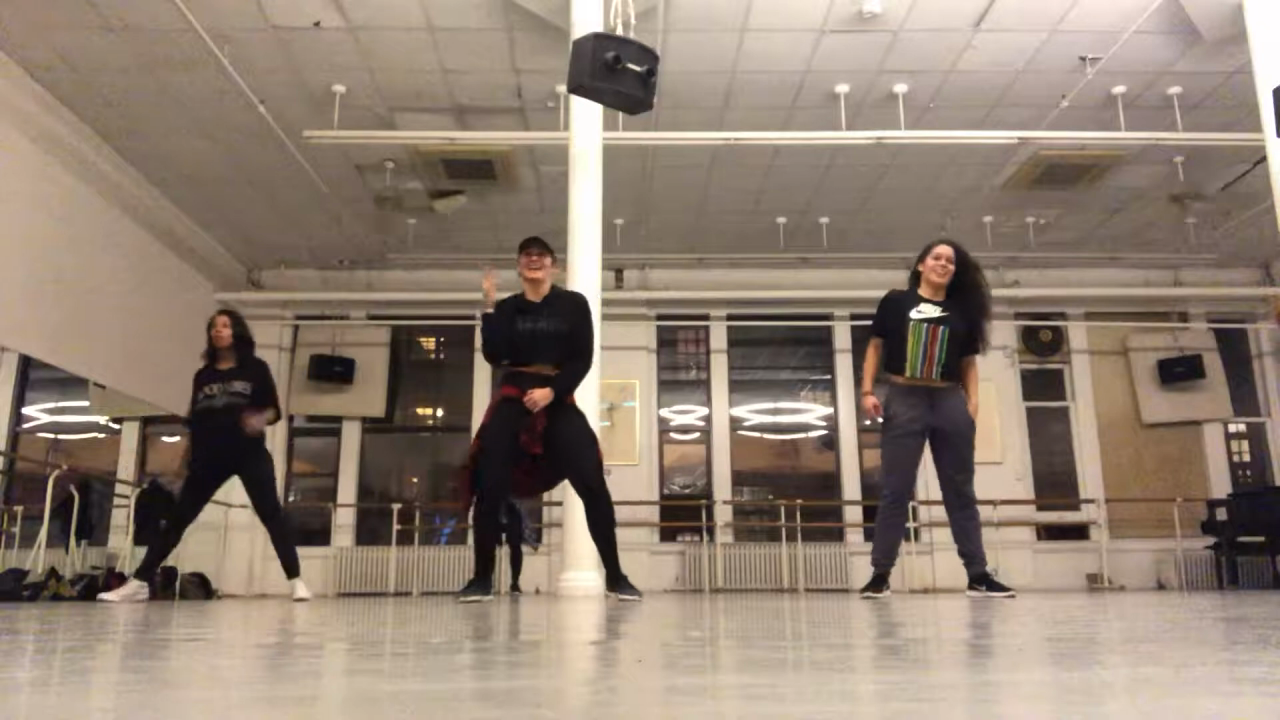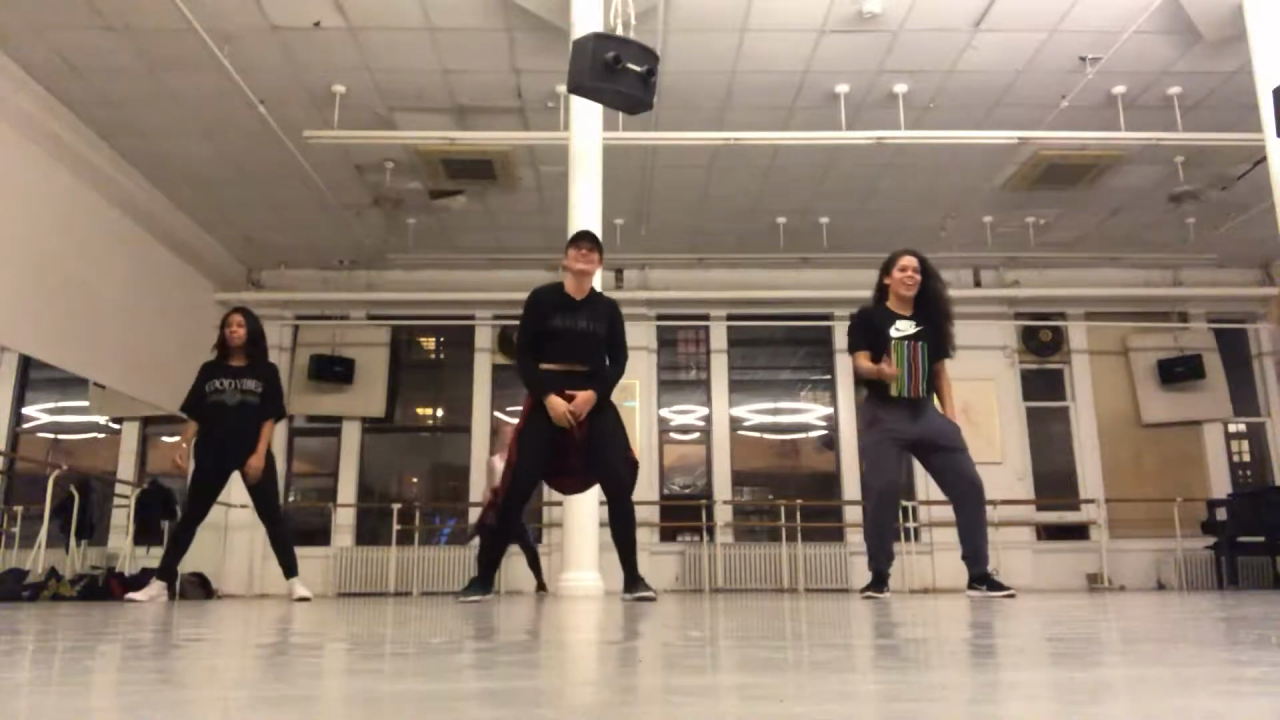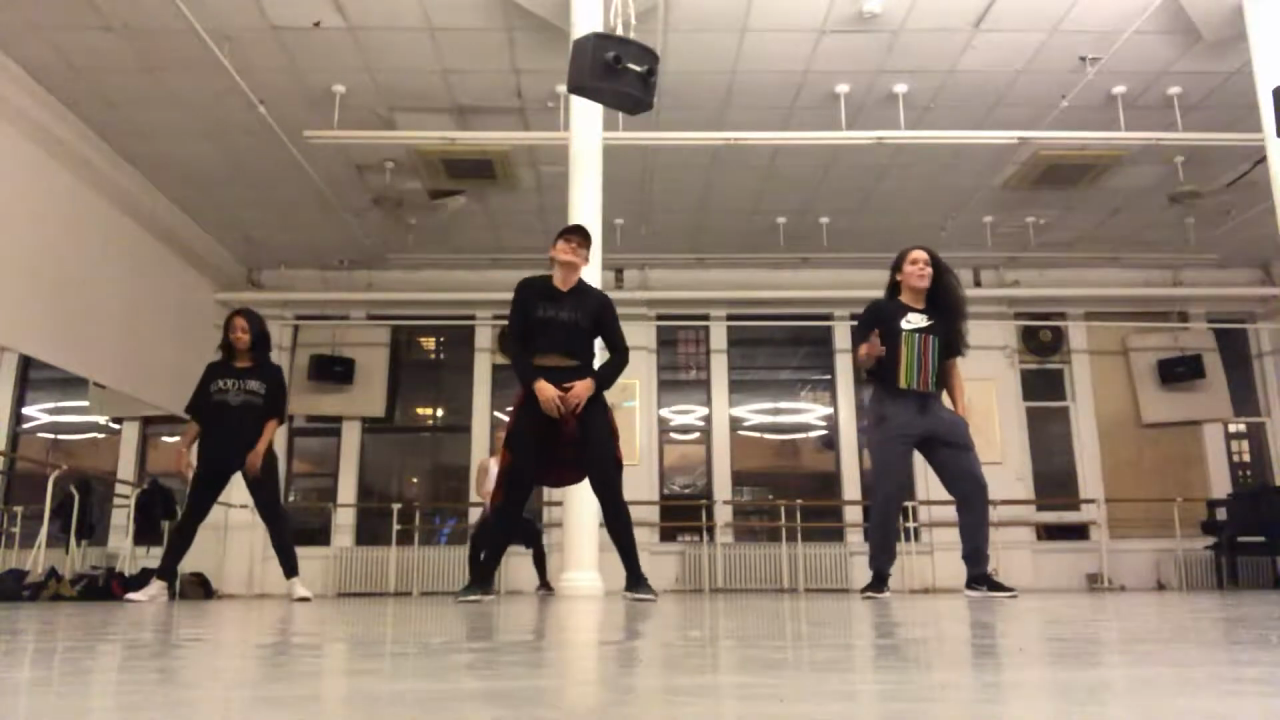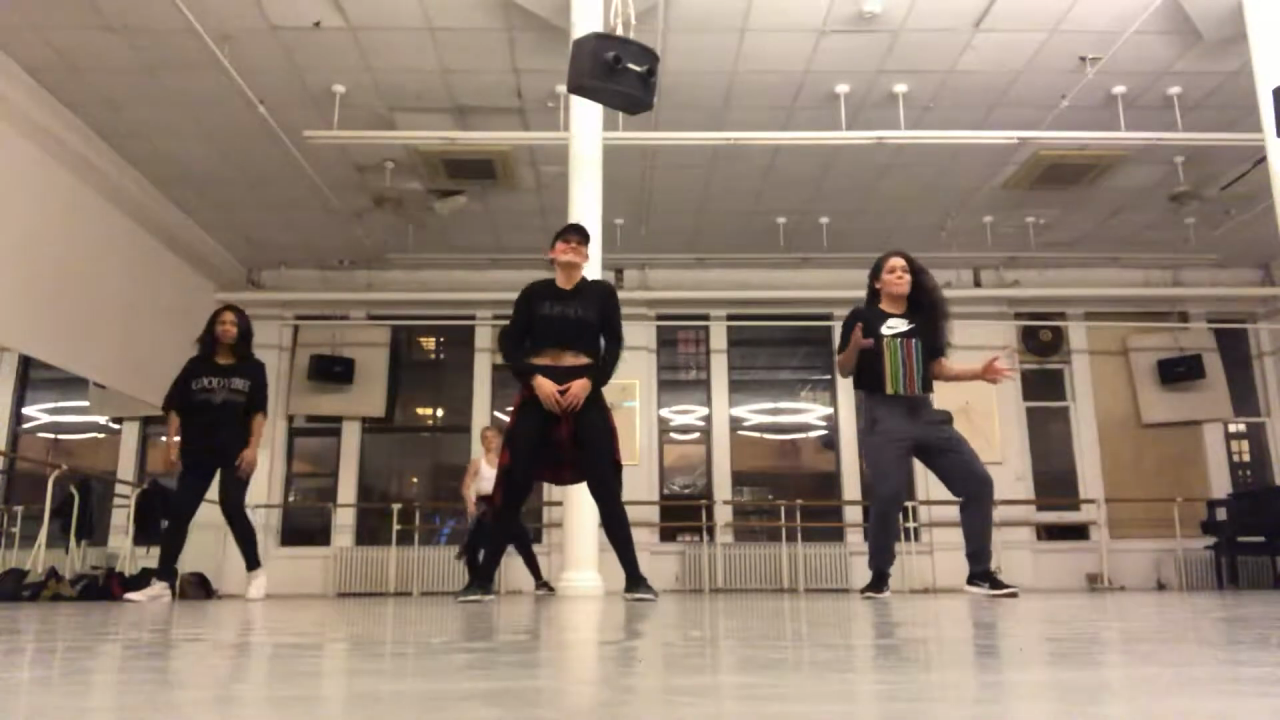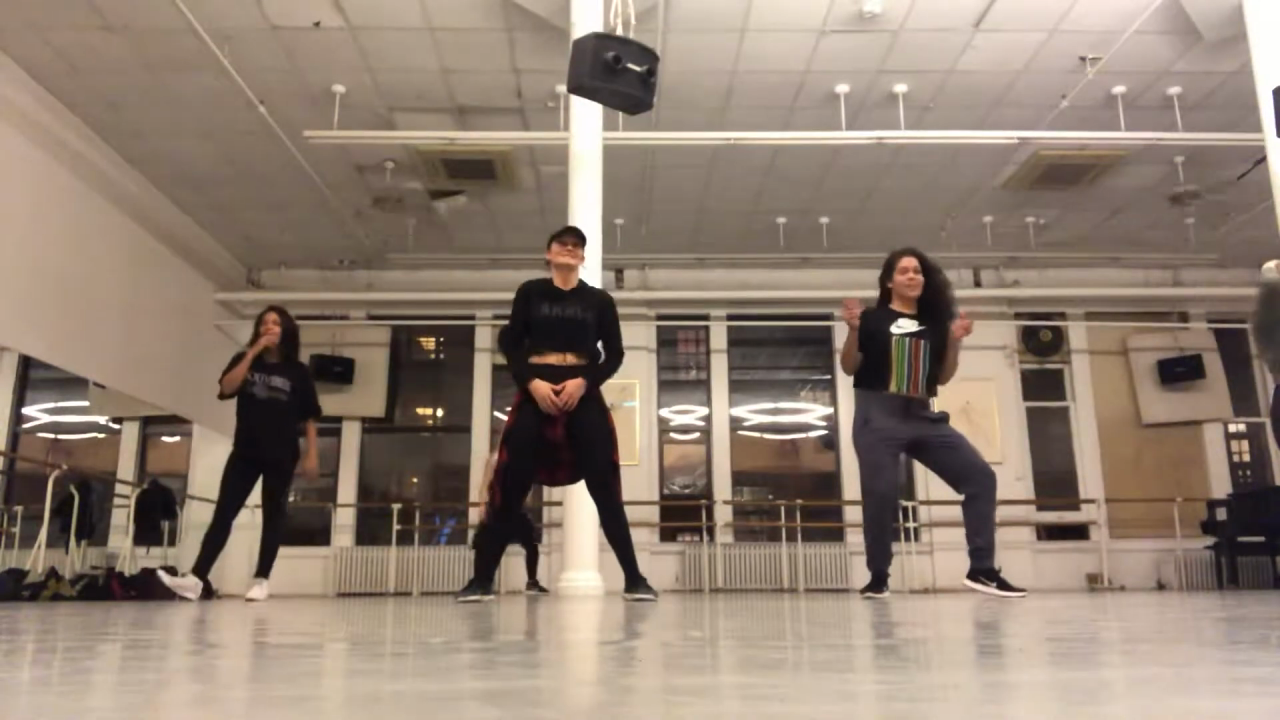
dt=0.7s
person 1, frame 1
left shoulder: (574, 304)
right shoulder: (508, 307)
left elbow: (583, 359)
right elbow: (493, 357)
left wrist: (552, 390)
right wrist: (490, 308)
left hip: (558, 399)
right hip: (513, 399)
left knee: (592, 484)
right knee: (490, 486)
left ankle: (615, 577)
right ankle: (482, 579)
person 1, frame 2
left shoulder: (608, 309)
right shoulder: (542, 299)
left elbow: (619, 361)
right elbow: (524, 356)
left wrist: (595, 393)
right wrist: (547, 396)
left hip: (594, 398)
right hip: (547, 397)
left knee: (619, 483)
right knee: (518, 487)
left ankle: (632, 579)
right ankle: (484, 578)
person 1, frame 3
left shoulder: (597, 300)
right shoulder: (529, 289)
left elbow: (620, 353)
right elbow: (514, 344)
left wrist: (593, 382)
right wrist: (536, 383)
left hip: (585, 393)
right hip: (538, 392)
left knee: (609, 487)
right knee: (515, 488)
left ankle: (636, 578)
right ankle: (483, 579)
person 1, frame 4
left shoulder: (602, 293)
right shoulder: (534, 293)
left elbow: (613, 347)
right elbow: (510, 346)
left wrist: (591, 381)
right wrist: (534, 379)
left hip: (584, 393)
right hip: (537, 392)
left knee: (606, 488)
right knee: (513, 488)
left ankle: (635, 579)
right ankle: (483, 580)
person 1, frame 5
left shoulder: (599, 299)
right shoulder: (530, 292)
left elbow: (614, 353)
right elbow: (510, 345)
left wrist: (586, 381)
right wrist: (531, 382)
left hip: (583, 393)
right hip: (535, 393)
left knee: (604, 489)
right knee: (510, 488)
left ankle: (634, 579)
right ankle: (482, 579)
person 2, frame 1
left shoulder: (963, 311)
right shoulder: (896, 302)
left elbow: (968, 362)
right elbow: (875, 348)
left wrist: (972, 401)
right wrist: (867, 391)
left hip: (949, 402)
right hip: (904, 400)
left knee: (960, 490)
right knee: (896, 489)
left ankle: (978, 576)
right ankle: (880, 575)
person 2, frame 2
left shoulder: (931, 320)
right shoulder: (868, 318)
left elbow: (939, 371)
right elbow: (860, 363)
left wrist: (949, 414)
right wrist: (878, 371)
left hip: (926, 414)
right hip: (883, 415)
left knee: (969, 487)
right knee: (882, 491)
left ankle: (978, 575)
right ankle: (879, 576)
person 2, frame 3
left shoulder: (943, 316)
right shoulder: (880, 311)
left elbow: (950, 366)
right elbow: (863, 361)
left wrist: (960, 405)
right wrist: (869, 355)
left hip: (934, 409)
right hip: (892, 408)
left knee: (973, 486)
right knee: (889, 490)
left ankle: (978, 576)
right ankle: (879, 576)
person 2, frame 4
left shoulder: (924, 319)
right shoulder: (861, 318)
left elbow: (937, 368)
right elbow: (844, 370)
left wrist: (979, 373)
right wrist: (853, 348)
left hip: (924, 414)
right hip: (883, 415)
left knee: (978, 483)
right knee: (887, 493)
left ankle: (980, 572)
right ankle: (879, 576)
person 2, frame 5
left shoulder: (933, 322)
right shoulder: (873, 318)
left elbow: (942, 377)
right elbow: (848, 367)
left wrist: (956, 342)
right wrist: (853, 330)
left hip: (922, 415)
right hip: (878, 415)
left knee: (980, 477)
right knee: (880, 493)
left ankle: (982, 570)
right ankle: (878, 576)
person 3, frame 1
left shoulder: (255, 369)
right shoulder: (203, 376)
left elbow: (272, 411)
right elbow: (197, 422)
left wrist: (260, 420)
right wrist: (189, 455)
left hip: (251, 455)
right hip: (209, 459)
left knee: (273, 515)
right knee: (178, 518)
left ankle: (296, 582)
right ankle: (139, 583)
person 3, frame 2
left shoulder: (266, 371)
right shoulder: (209, 371)
left elbow: (270, 417)
right elbow: (195, 414)
left wrist: (260, 453)
right wrist: (184, 446)
left hip: (253, 455)
right hip: (212, 455)
left knee: (272, 516)
right knee: (190, 517)
left ankle: (294, 581)
right ankle: (160, 583)
person 3, frame 3
left shoulder: (270, 373)
right shoulder: (214, 371)
left elbow: (275, 417)
right elbow: (197, 416)
left wrist: (260, 449)
right wrist: (184, 449)
left hip: (256, 455)
right hip: (214, 455)
left knee: (274, 516)
right knee: (190, 516)
left ankle: (294, 581)
right ankle: (161, 583)
person 3, frame 4
left shoulder: (253, 368)
right shoulder: (196, 366)
left elbow: (259, 412)
right elbow: (175, 408)
left wrist: (253, 447)
right wrist: (171, 443)
left hip: (236, 451)
right hip: (197, 452)
left knee: (232, 507)
right knee: (179, 513)
left ankle: (255, 574)
right ankle: (162, 583)
person 3, frame 5
left shoulder: (297, 371)
right shoulder: (244, 359)
left elbow: (309, 416)
right elbow: (226, 388)
left wrist: (311, 454)
right wrist: (253, 352)
left hip: (281, 453)
right hip: (245, 450)
left knee: (273, 515)
right knee: (224, 511)
left ankle: (261, 581)
right ankle: (196, 580)
